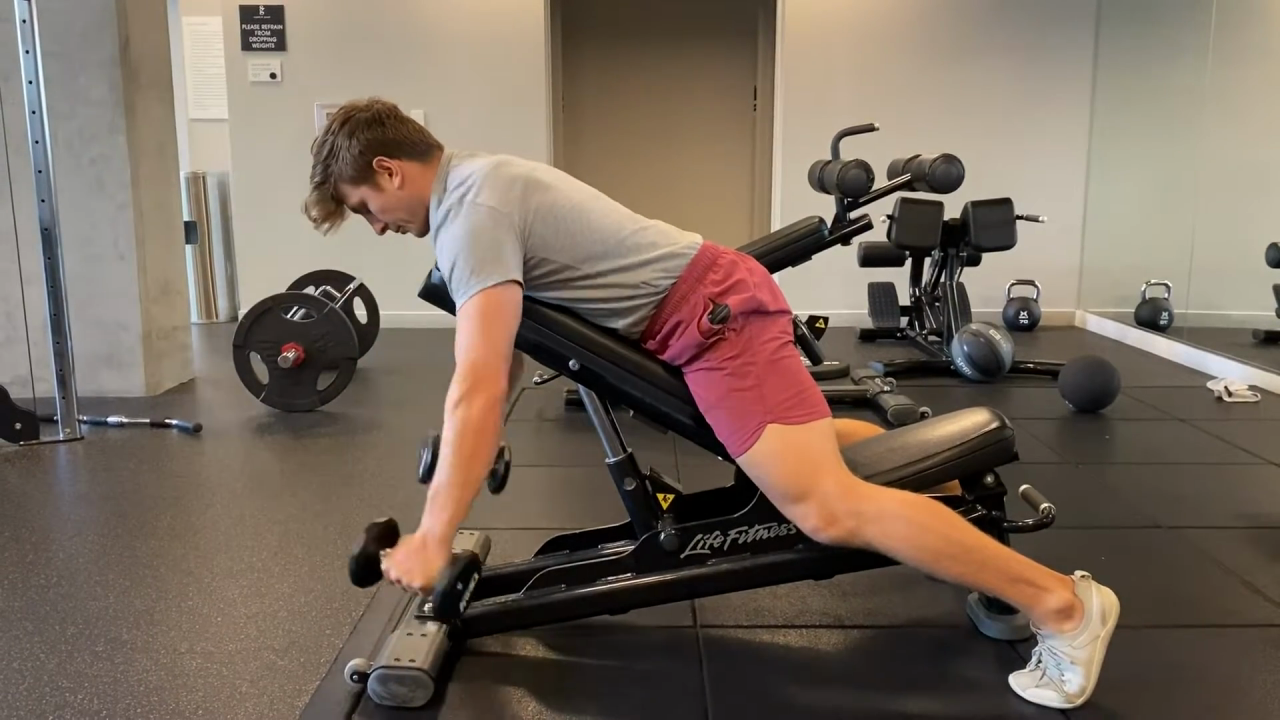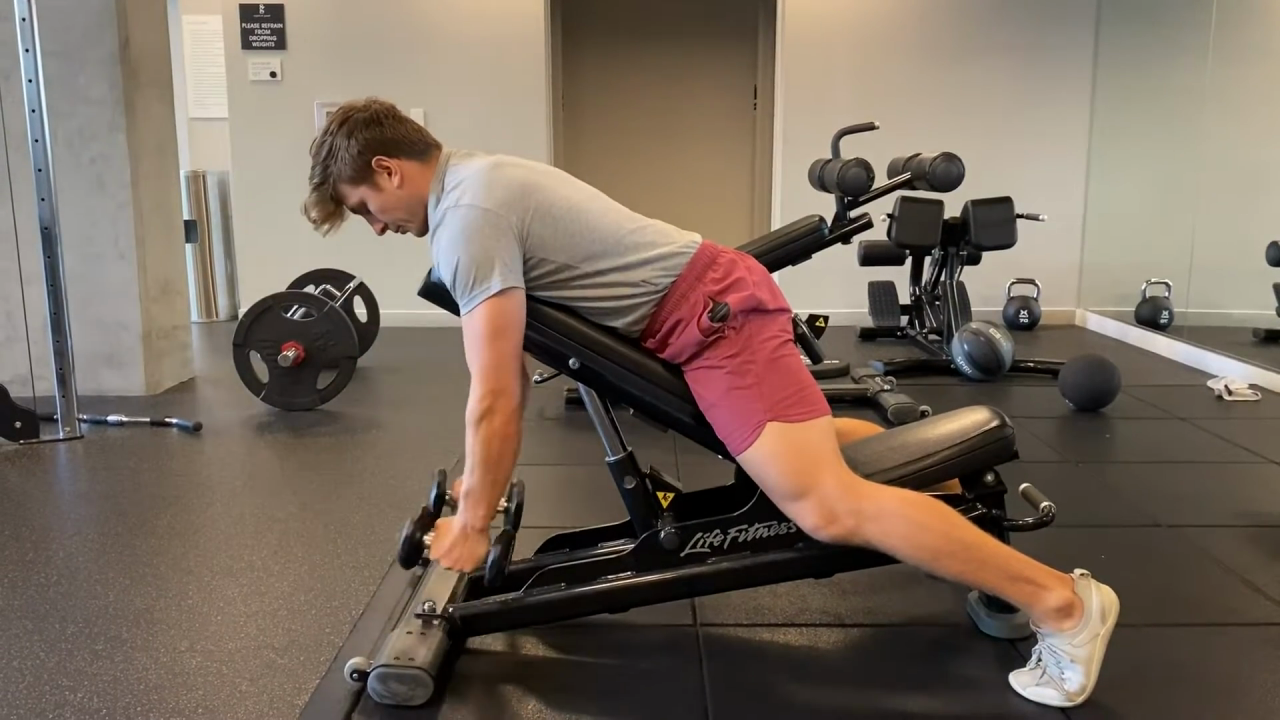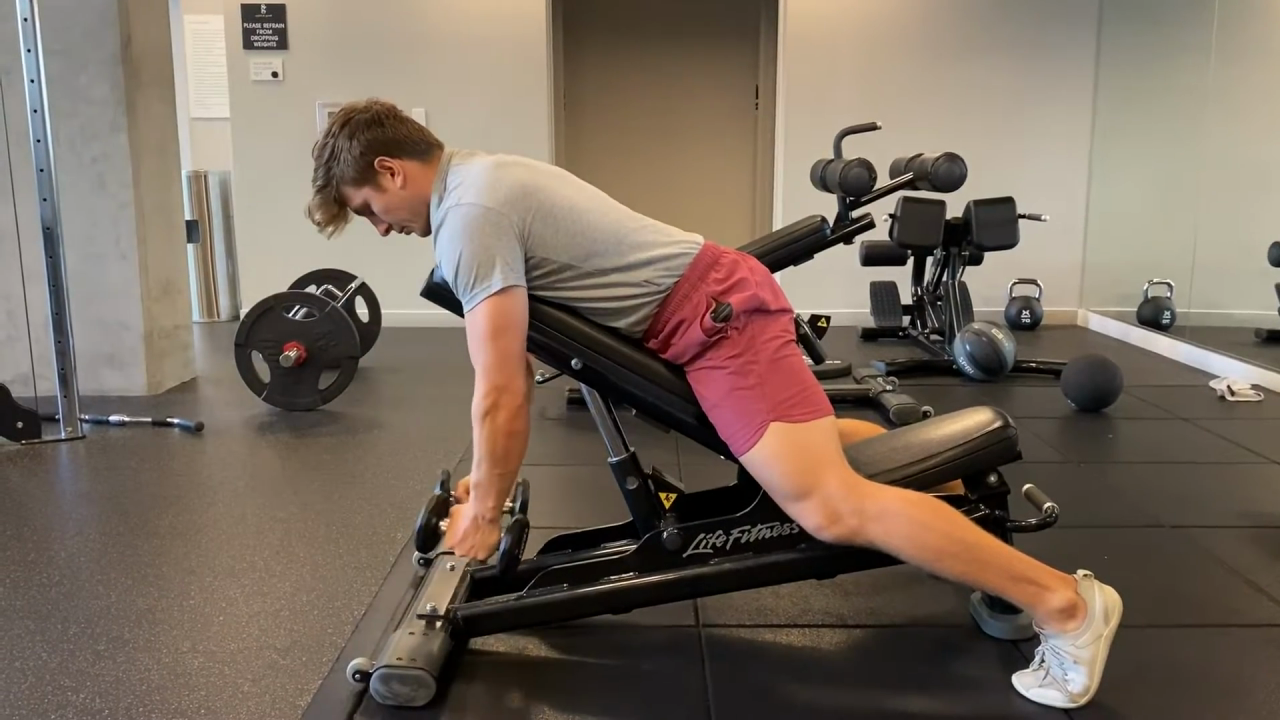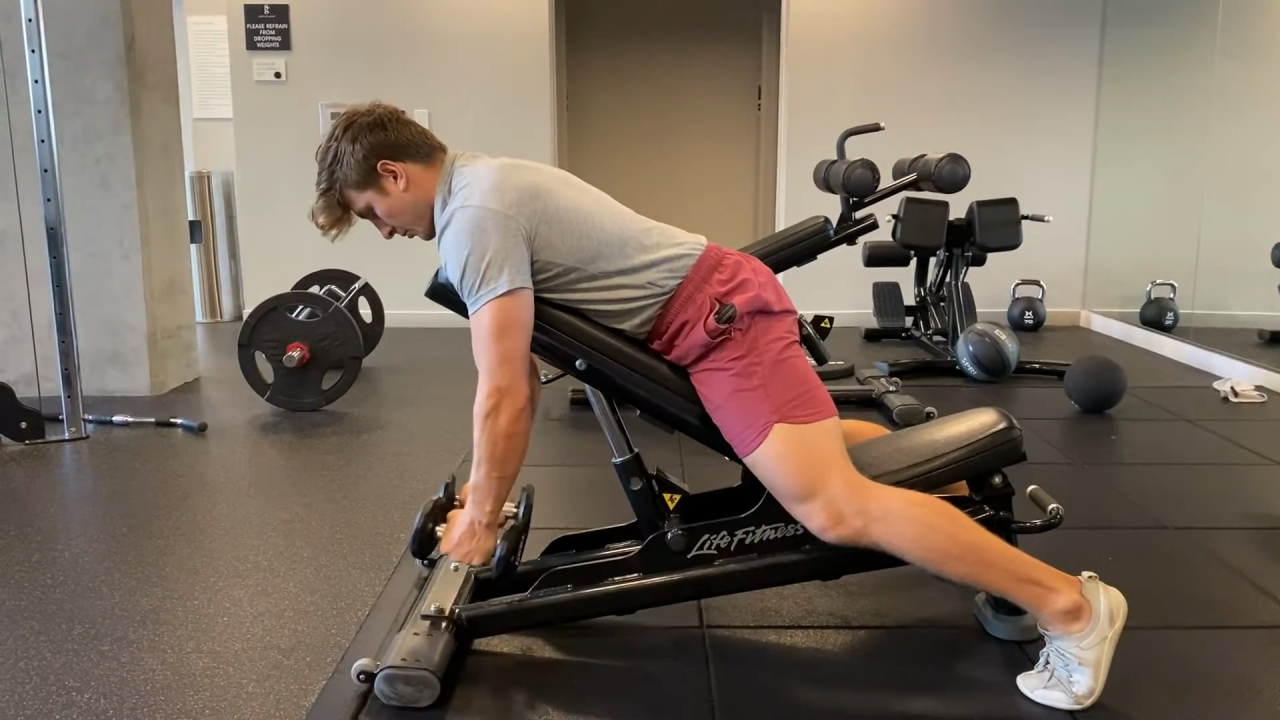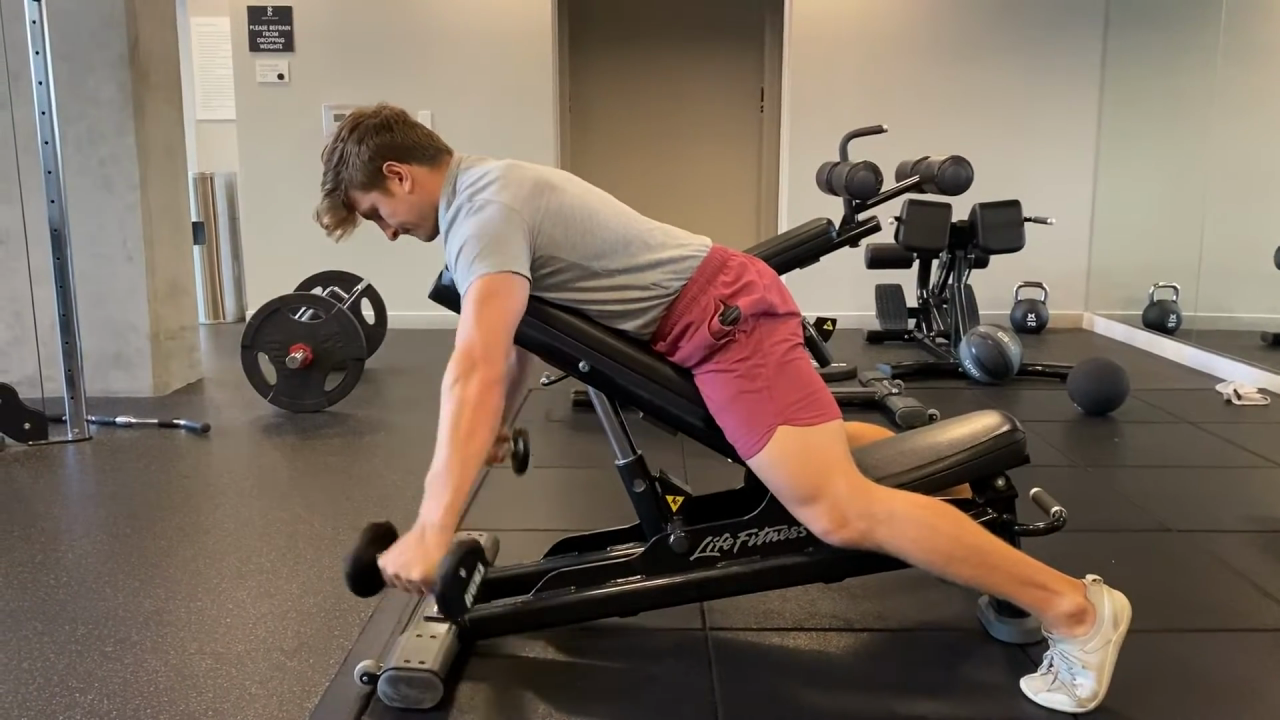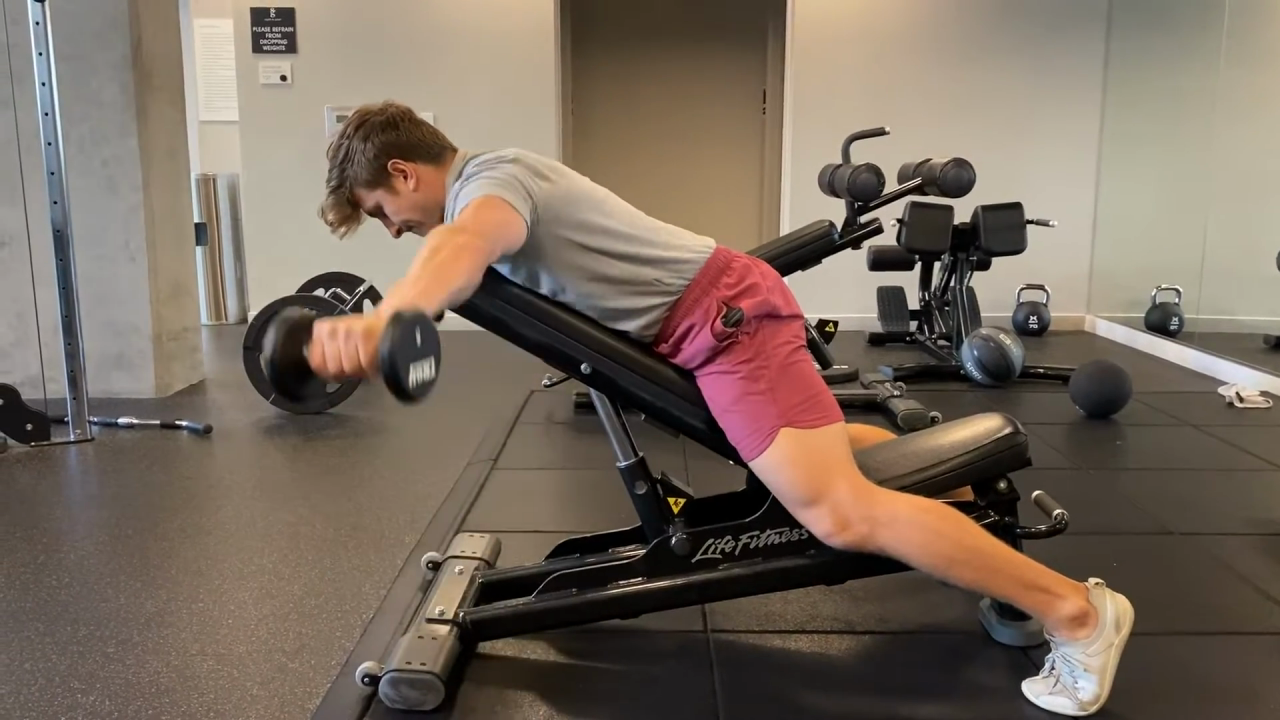
dt=0.4s
person 1, frame 1
left shoulder: (471, 212)
right shoulder: (479, 179)
left elbow: (476, 387)
right elbow: (500, 354)
left wrist: (432, 539)
right wrist: (475, 440)
left hip: (712, 313)
right hip: (707, 300)
left knee: (826, 509)
right knee: (808, 441)
left ankle: (1062, 604)
person 1, frame 2
left shoulder: (467, 219)
right shoulder: (479, 180)
left elbow: (494, 397)
right elbow: (512, 365)
left wrist: (472, 525)
right wrist: (484, 472)
left hip: (712, 313)
right hip: (710, 297)
left knee: (827, 506)
right knee: (810, 441)
left ankle: (1061, 600)
person 1, frame 3
left shoulder: (469, 218)
right shoulder: (482, 180)
left elbow: (502, 392)
right elbow: (516, 364)
left wrist: (487, 512)
right wrist: (490, 473)
left hip: (713, 313)
right hip: (710, 296)
left knee: (830, 507)
right knee: (811, 439)
left ankle: (1064, 602)
person 1, frame 4
left shoulder: (474, 220)
right shoulder: (486, 183)
left elbow: (503, 394)
right elbow: (523, 370)
left wrist: (482, 519)
right wrist: (490, 480)
left hip: (718, 314)
right hip: (716, 298)
left knee: (834, 507)
right knee: (816, 439)
left ankle: (1069, 602)
person 1, frame 5
left shoulder: (482, 213)
right shoulder: (490, 185)
left elbow: (473, 372)
right elbow: (512, 343)
left wrist: (431, 532)
right wrist: (501, 427)
left hip: (721, 315)
right hip: (717, 302)
left knee: (838, 511)
right knee: (817, 442)
left ankle: (1074, 608)
person 1, frame 6
left shoulder: (486, 183)
right shoulder: (490, 179)
left elbow: (459, 247)
right elbow: (476, 245)
left wrist: (383, 318)
right wrist: (411, 305)
left hip: (723, 317)
right hip: (719, 305)
left knee: (840, 514)
right knee: (819, 445)
left ankle: (1076, 611)
